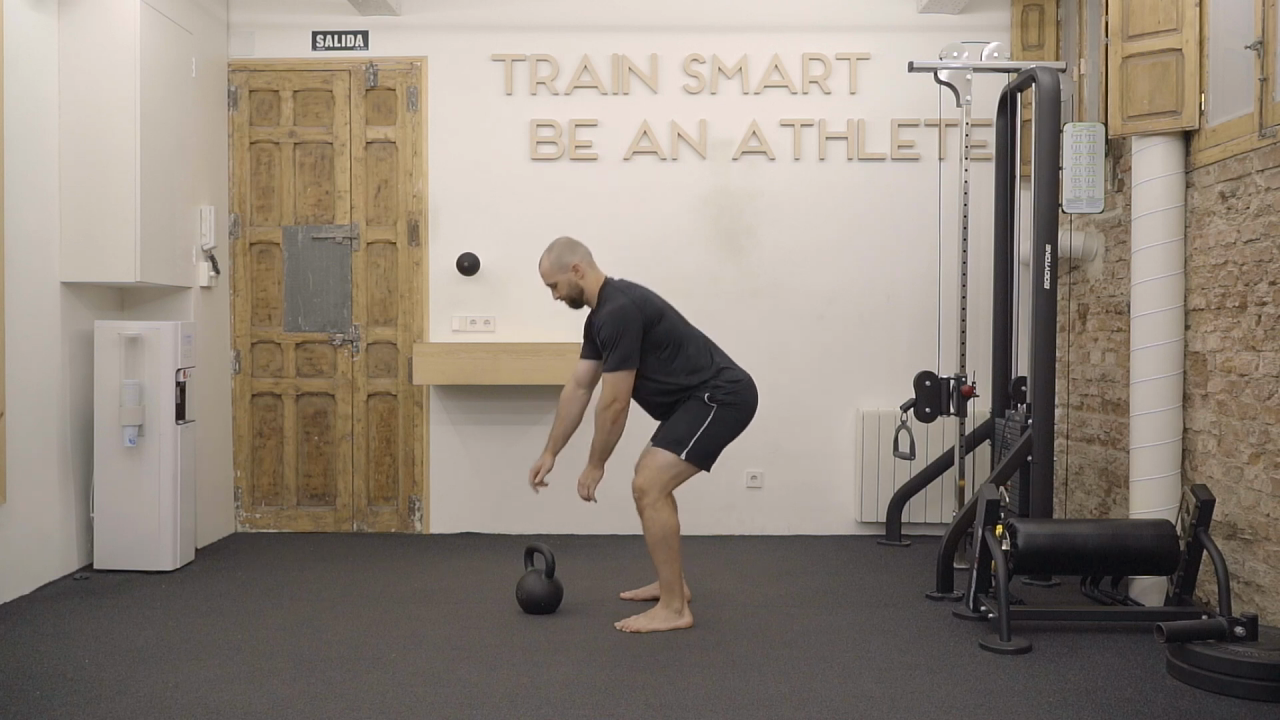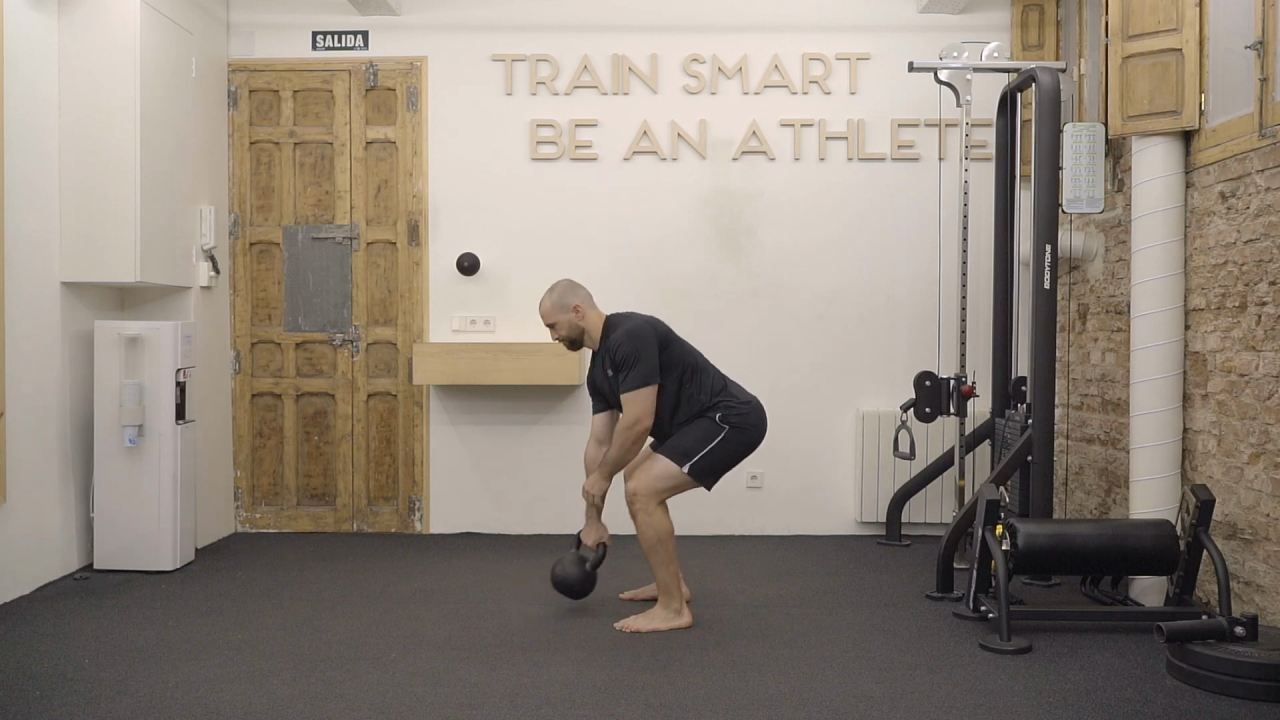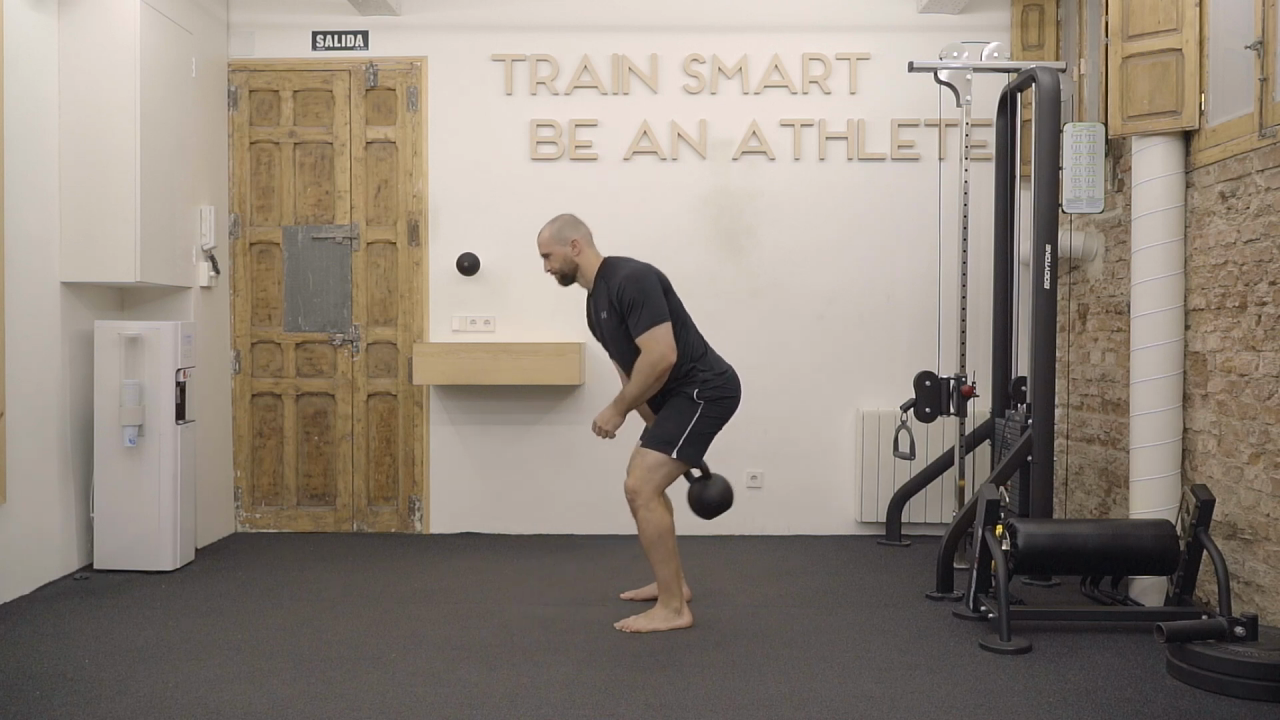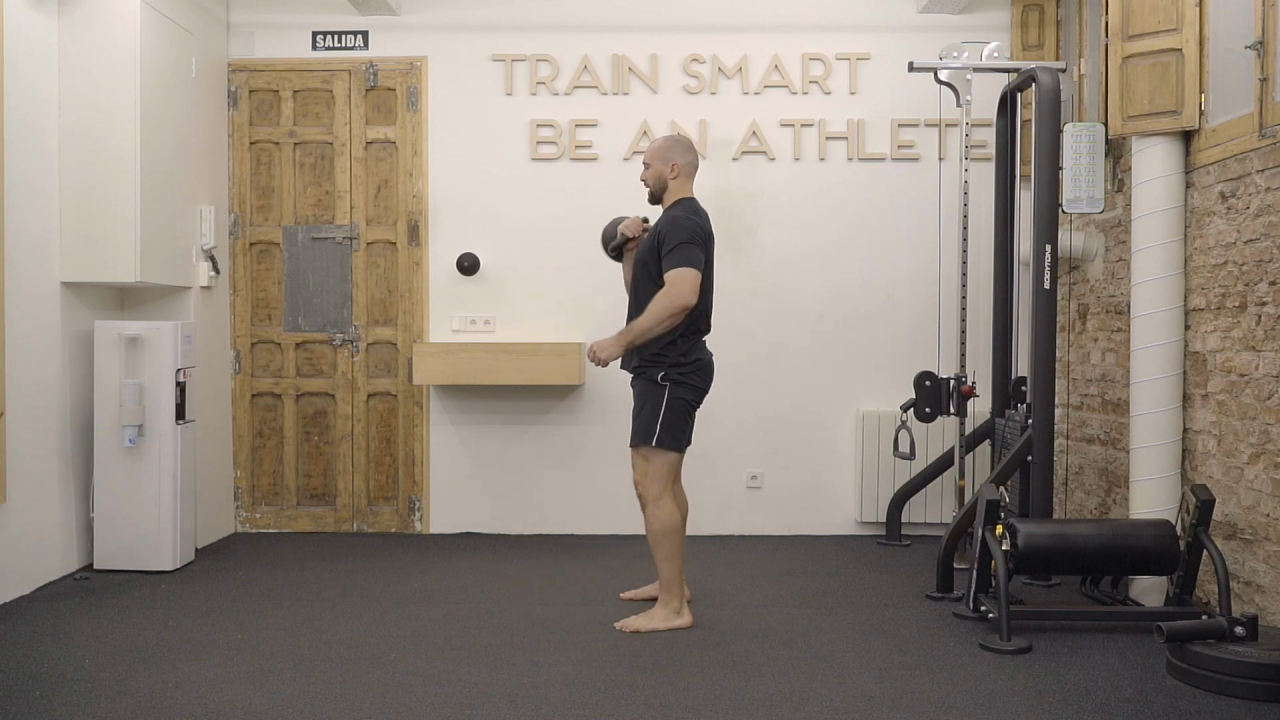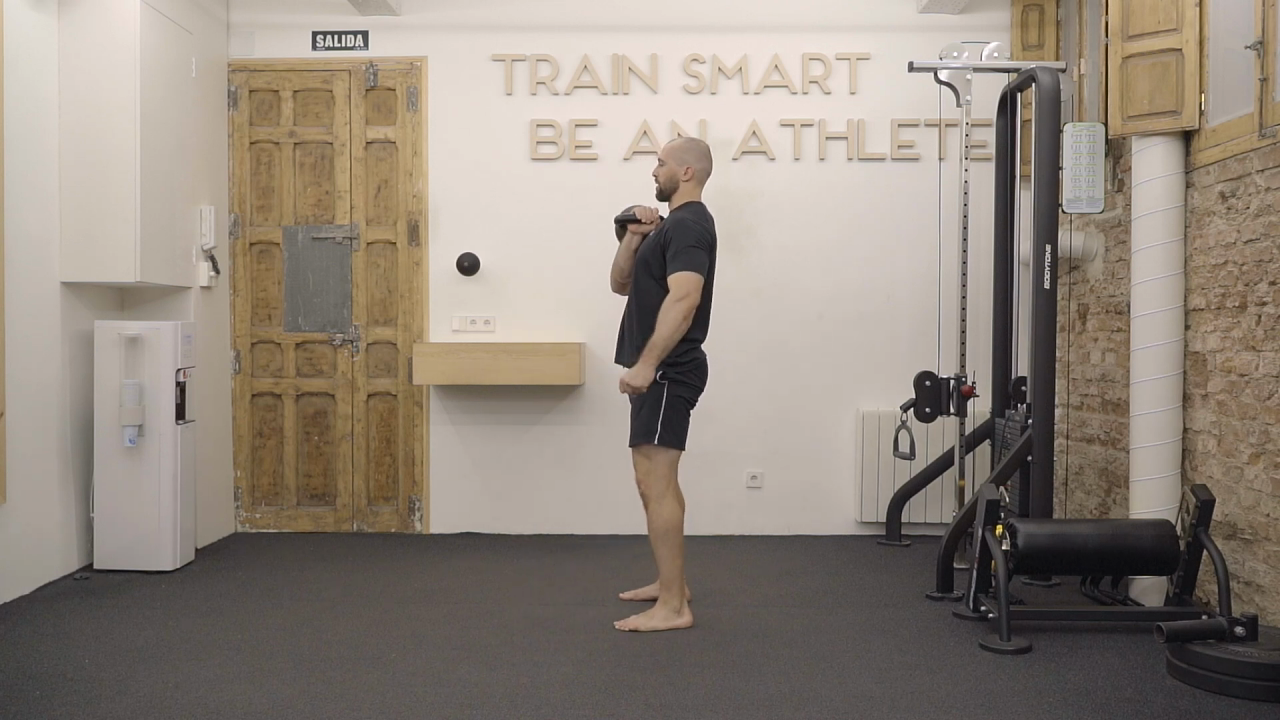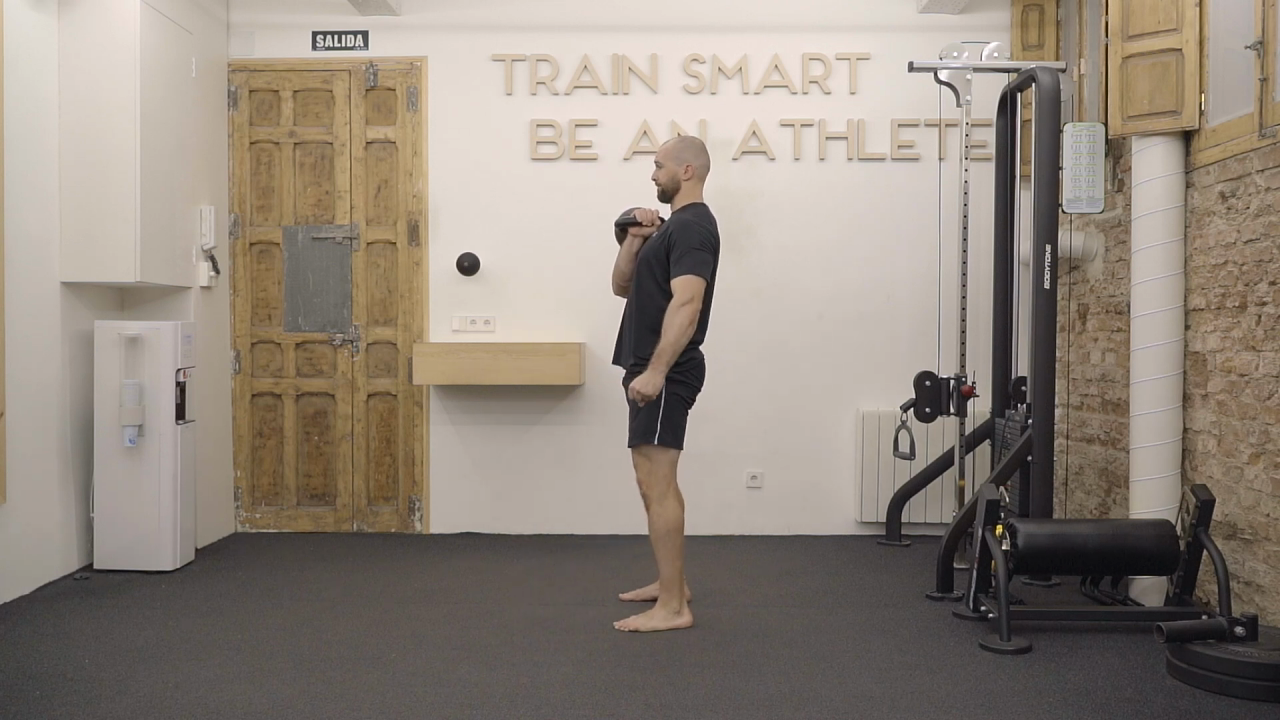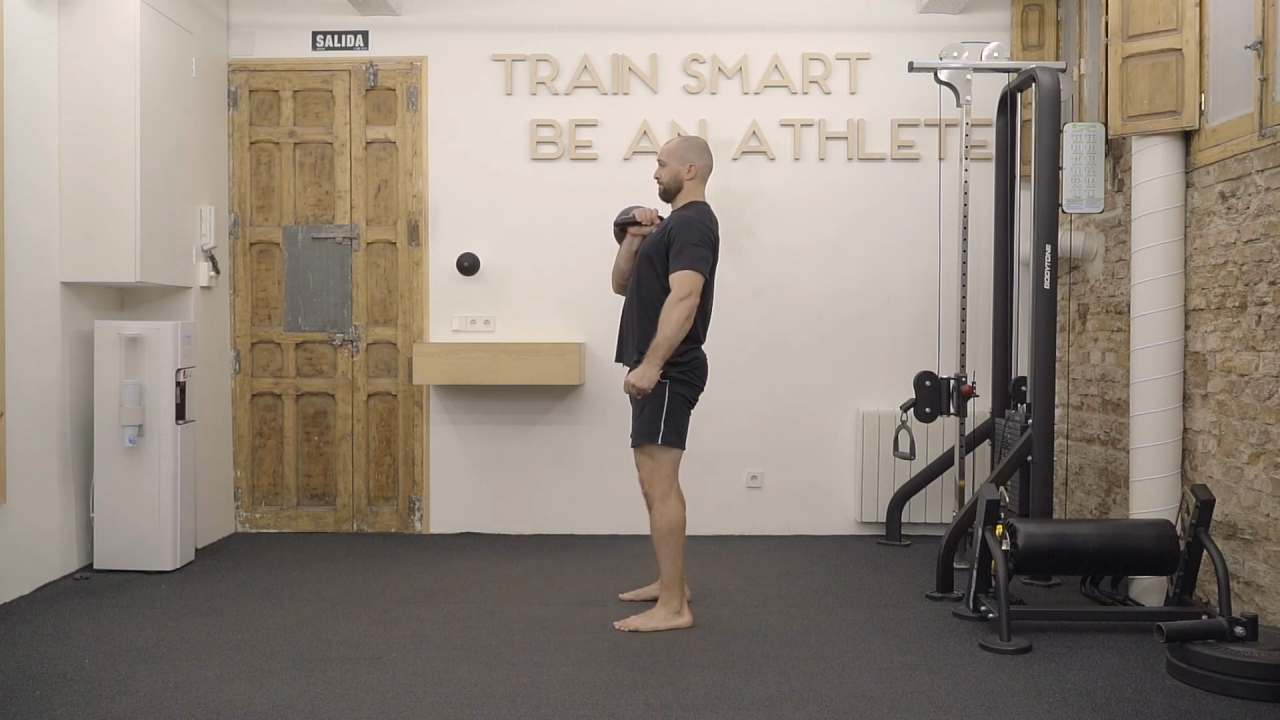
dt=0.7s
person 1, frame 1
left shoulder: (619, 313)
right shoulder: (602, 316)
left elbow: (613, 403)
right elbow: (577, 388)
left wrist: (593, 467)
right wrist: (548, 455)
left hip: (724, 397)
right hip: (709, 397)
left knee: (648, 485)
right knee: (650, 479)
left ankle: (673, 608)
right ankle: (672, 584)
person 1, frame 2
left shoulder: (632, 336)
right shoulder: (600, 367)
left elbow: (637, 423)
right elbow: (599, 444)
left wrist: (601, 478)
right wrist: (592, 521)
left hip: (732, 420)
right hip: (715, 418)
left knee: (641, 491)
right knee: (639, 482)
left ankle: (672, 607)
right ankle: (672, 584)
person 1, frame 3
left shoulder: (631, 279)
right shoulder: (597, 301)
left elbow: (661, 356)
right elbow: (632, 366)
left wrist: (616, 411)
left hip: (704, 391)
right hip: (686, 393)
left knee: (642, 486)
right knee: (645, 482)
left ankle: (671, 609)
right ankle: (673, 584)
person 1, frame 4
left shoulder: (682, 221)
right shoulder: (677, 222)
left elbow: (681, 297)
right elbow: (657, 293)
left wrist: (619, 342)
right wrist: (632, 249)
left hip: (669, 370)
right hip: (668, 368)
left knee: (651, 484)
right knee: (663, 482)
left ankle: (672, 607)
right ankle: (672, 584)
person 1, frame 5
left shoulder: (689, 223)
right shoulder: (671, 224)
left elbow: (684, 298)
right elbow: (621, 284)
left wrist: (647, 363)
right wrist: (634, 237)
left hip: (667, 372)
right hip: (661, 369)
left knee: (654, 483)
right knee: (660, 481)
left ankle: (673, 606)
right ankle: (671, 582)
person 1, frame 6
left shoulder: (693, 227)
right shoulder: (672, 227)
left elbow: (686, 303)
right elbow: (624, 287)
left wrist: (656, 371)
right wrist: (634, 239)
left hip: (664, 373)
right hip: (651, 368)
left knee: (655, 484)
right knee: (658, 481)
left ankle: (672, 607)
right ankle: (671, 583)
person 1, frame 7
left shoulder: (693, 223)
right shoulder: (672, 224)
left elbow: (684, 299)
right elbow: (623, 284)
left wrist: (650, 365)
right wrist: (634, 238)
left hip: (668, 371)
right hip: (658, 369)
left knee: (657, 483)
right knee: (660, 481)
left ankle: (672, 607)
right ankle: (671, 582)
